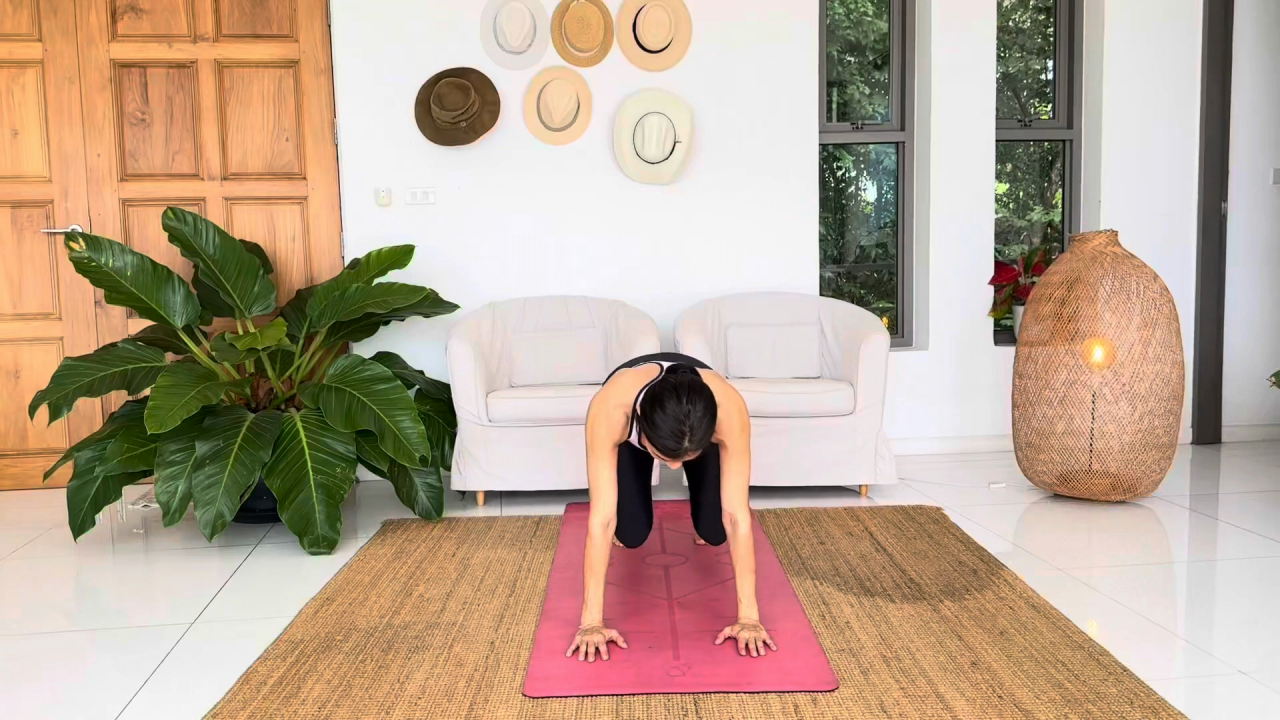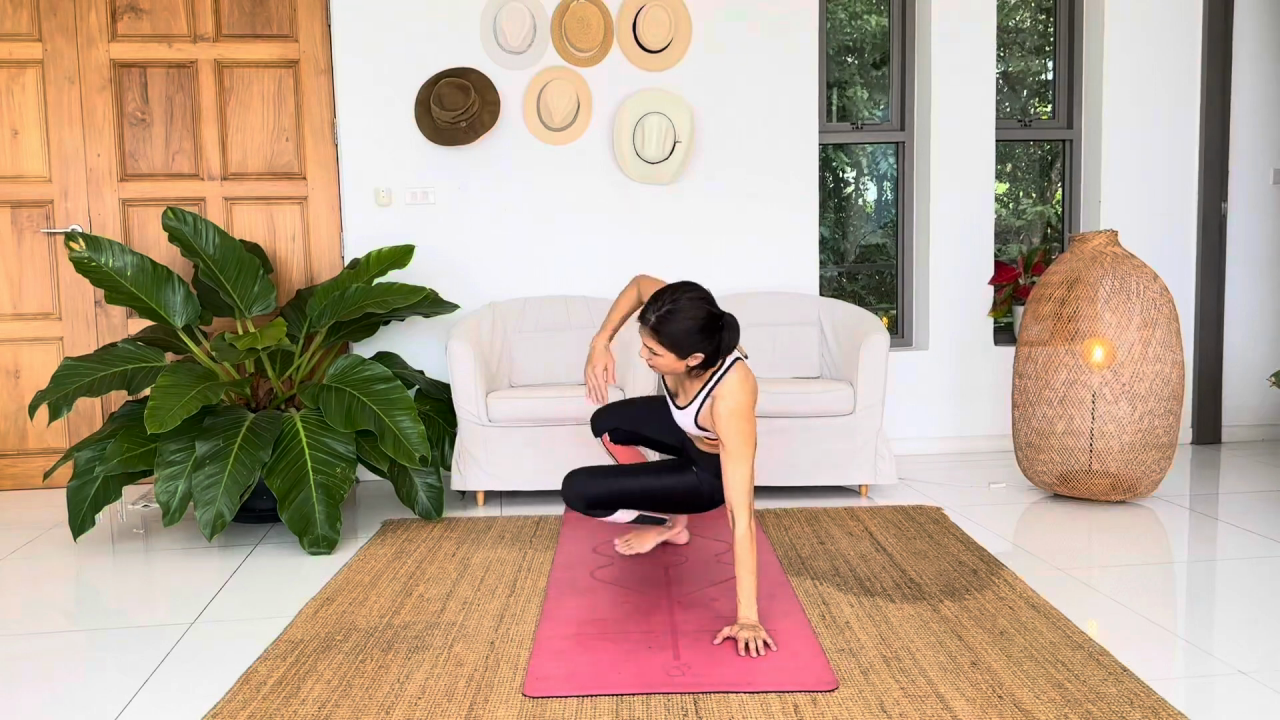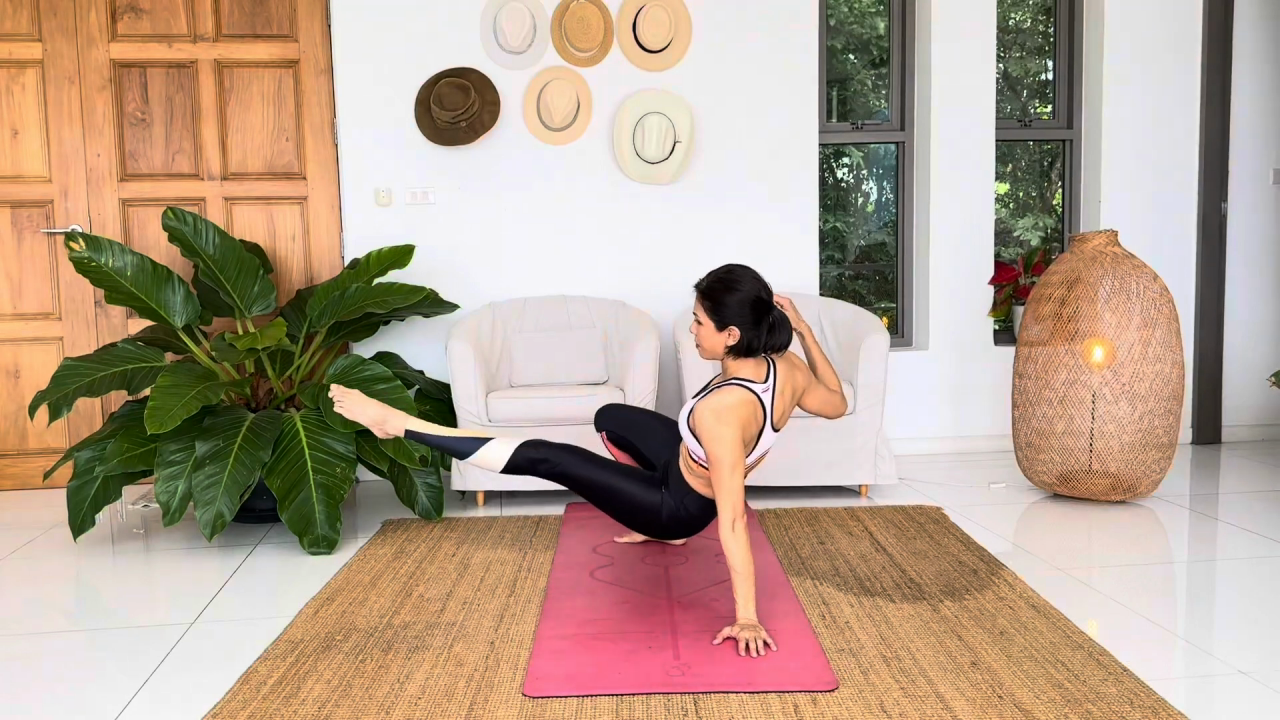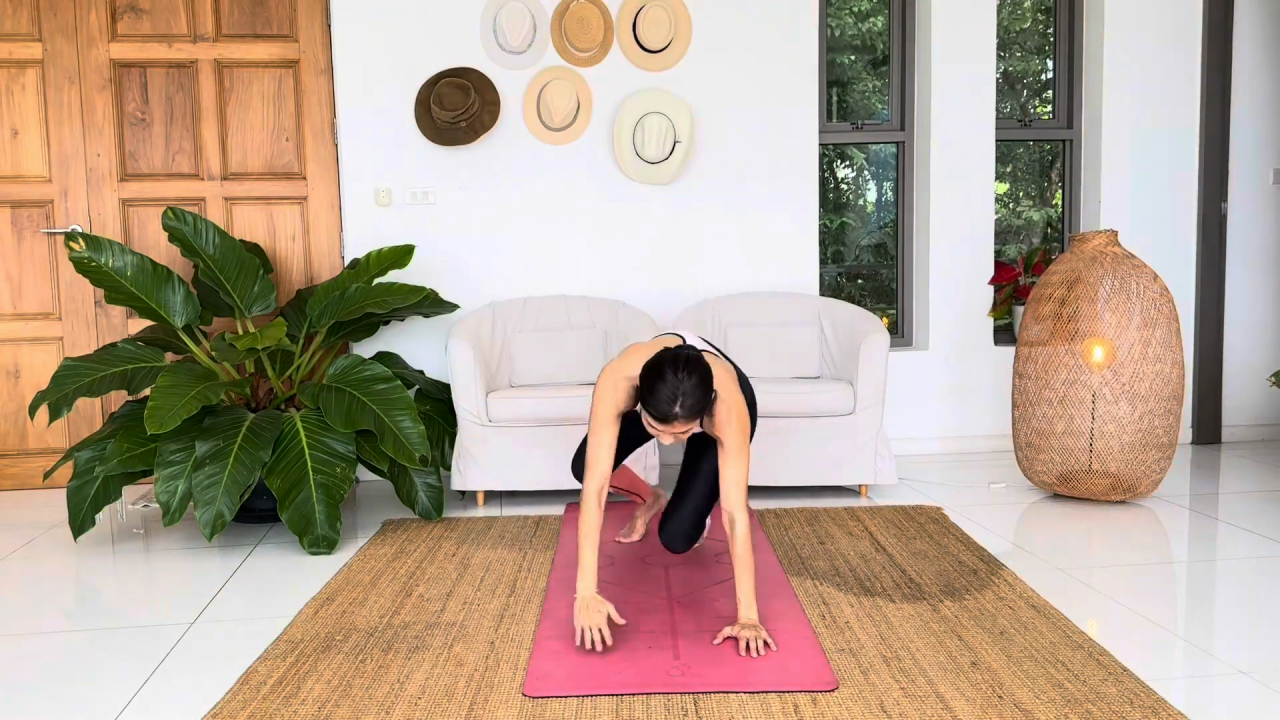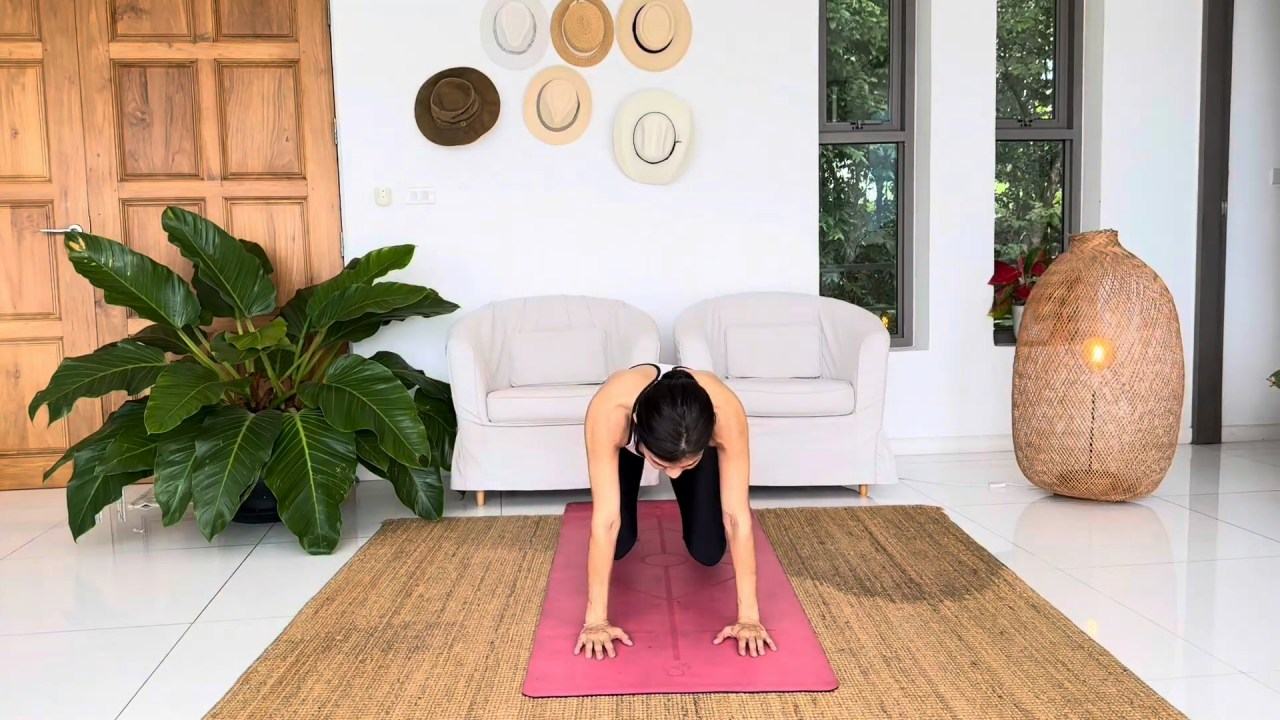
dt=0.7s
person 1, frame 1
left shoulder: (727, 408)
right shoulder: (611, 407)
left elbow: (737, 517)
right elbow: (602, 520)
left wrist: (748, 616)
right wrist: (591, 620)
left hip: (700, 417)
right hip: (633, 420)
left knee: (713, 532)
right knee: (629, 531)
person 1, frame 2
left shoulder: (730, 400)
right shoulder: (664, 325)
left elbow: (740, 515)
right elbow: (640, 283)
left wrist: (747, 617)
right wrist: (600, 342)
left hip: (713, 467)
right hip: (688, 429)
left knee: (576, 490)
right knee: (606, 424)
left ankle: (662, 524)
right ankle: (671, 518)
person 1, frame 3
left shoulder: (721, 408)
right shoulder: (785, 365)
left elbow: (733, 521)
right elbow: (837, 405)
left wrist: (747, 618)
right wrist: (800, 327)
left hip: (682, 503)
right hip: (691, 463)
left knee: (542, 457)
right knee: (609, 419)
left ankle: (401, 425)
right ankle: (662, 529)
person 1, frame 4
left shoulder: (728, 402)
right shoulder: (621, 377)
left elbow: (735, 514)
right elbow: (594, 487)
left wrist: (748, 616)
right wrist: (586, 594)
left knee: (679, 539)
right knee: (584, 468)
left ankle: (685, 517)
right ankle: (649, 499)
person 1, frame 5
left shoulder: (725, 412)
right shoulder: (610, 410)
left elbow: (738, 519)
right elbow: (605, 521)
left wrist: (749, 616)
right wrist: (596, 619)
left hip: (693, 435)
right hip: (627, 432)
left knee: (708, 553)
right knee: (619, 544)
